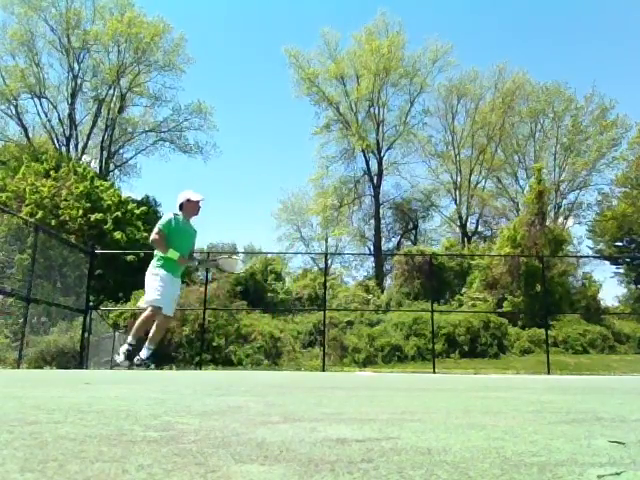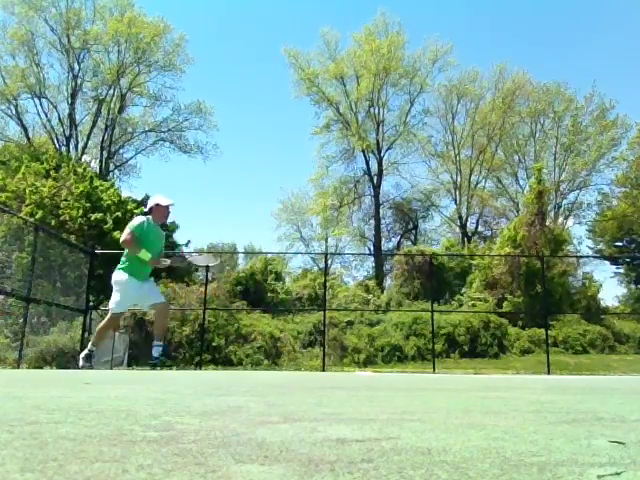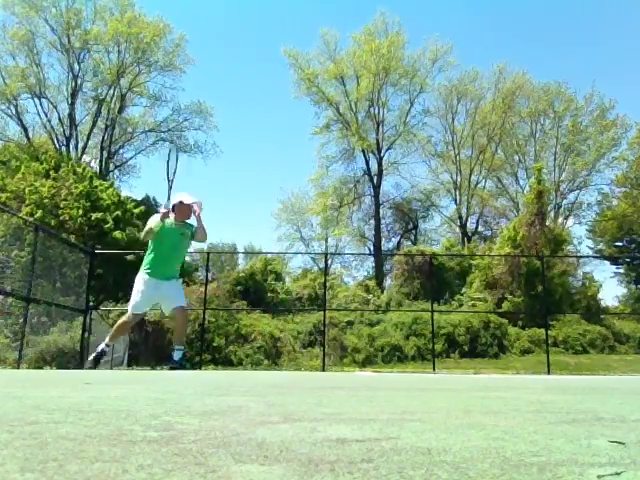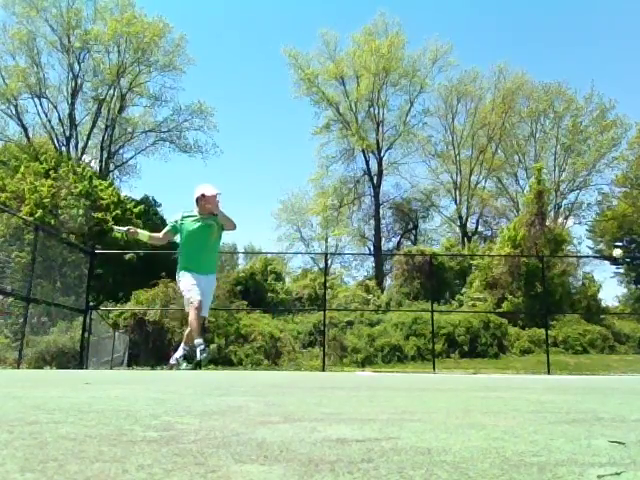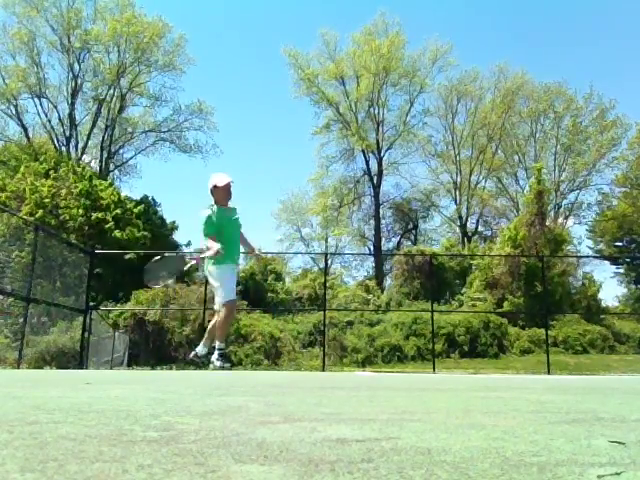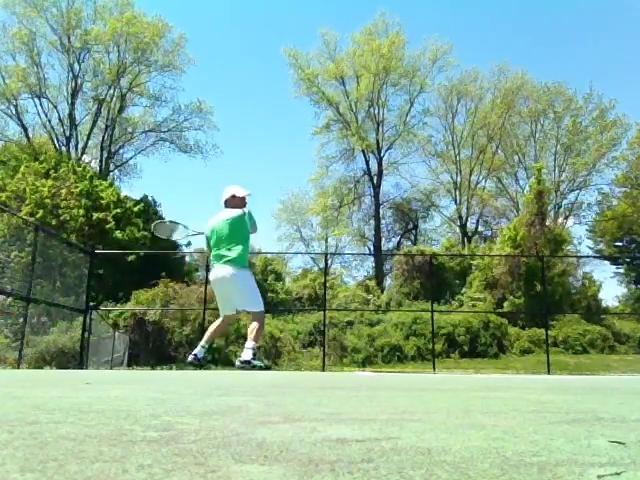
dt=0.4s
person 1, frame 1
left shoulder: (192, 231)
right shoulder: (170, 219)
right elbow: (154, 239)
right wrist: (178, 257)
left hip: (175, 278)
right hip: (160, 271)
left knee: (165, 318)
right knee: (154, 310)
left ankle: (143, 355)
right ankle: (127, 348)
person 1, frame 2
left shoulder: (161, 235)
right shoulder: (140, 221)
left elbow: (158, 261)
right elbow: (124, 240)
left wrist: (171, 261)
right wrist: (147, 257)
left hip: (144, 280)
right hip: (126, 276)
left knee: (163, 308)
right knee: (115, 317)
left ankle: (157, 353)
right ankle: (88, 353)
person 1, frame 3
left shoulder: (190, 229)
right shoulder: (157, 219)
left elbow: (202, 238)
right elbow: (145, 237)
left wrist: (198, 217)
right wrist: (161, 220)
left hip: (171, 281)
right hip: (148, 278)
left knee: (182, 314)
right knee: (132, 318)
left ankle: (178, 358)
right ankle: (102, 349)
person 1, frame 4
left shoulder: (218, 219)
right shoulder: (182, 220)
left elbow: (232, 226)
right elbow: (159, 239)
left wrist: (218, 210)
right wrist: (138, 233)
left hip: (209, 277)
right hip: (187, 273)
left knee: (199, 319)
right knee: (196, 304)
left ankle: (179, 355)
right ankle: (200, 349)
person 1, frame 5
left shoulder: (232, 212)
right shoulder: (211, 214)
left elbow: (239, 235)
right elbow: (211, 241)
left wrist: (253, 251)
right wrist: (212, 249)
left hip: (229, 268)
right hip: (219, 266)
left knee: (223, 311)
right knee: (229, 305)
left ankle: (201, 350)
right ankle: (219, 353)
person 1, frame 6
left shoulder: (212, 224)
right shoulder: (244, 214)
right elbow: (253, 229)
left hip: (216, 274)
right hip: (236, 271)
left knee: (227, 316)
right knee: (258, 313)
left ankle: (197, 353)
right ankle: (247, 355)
